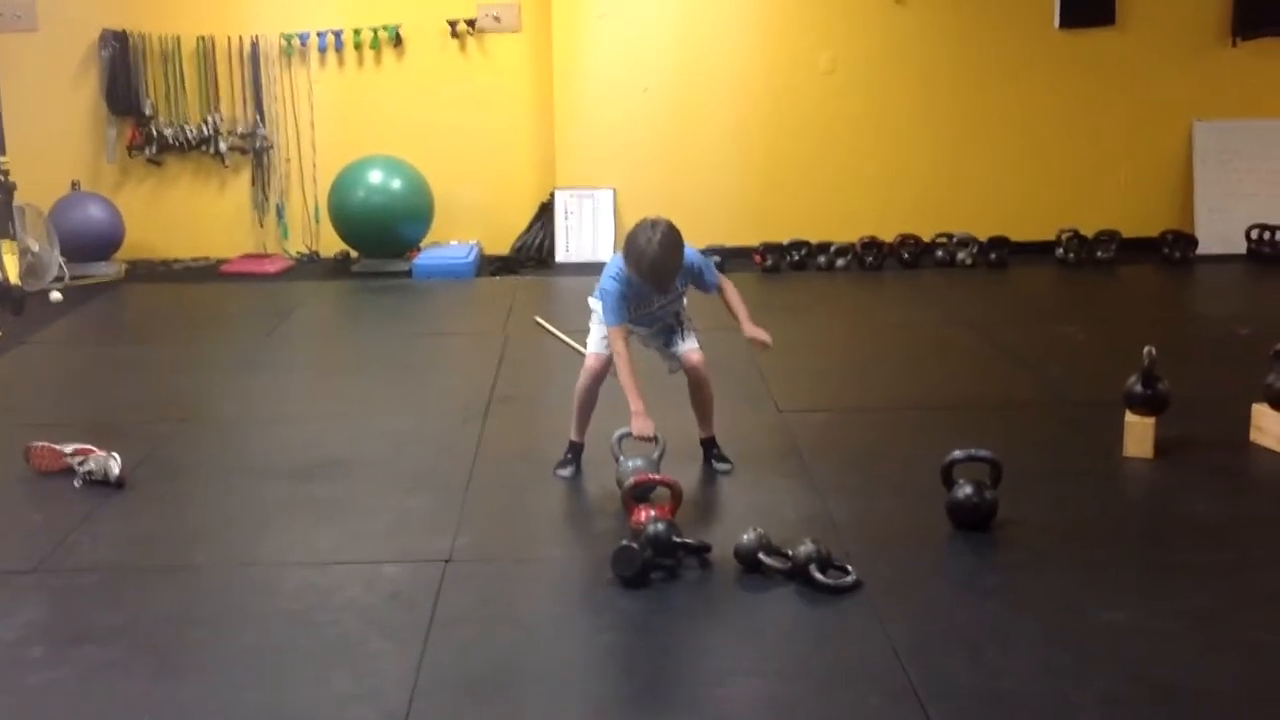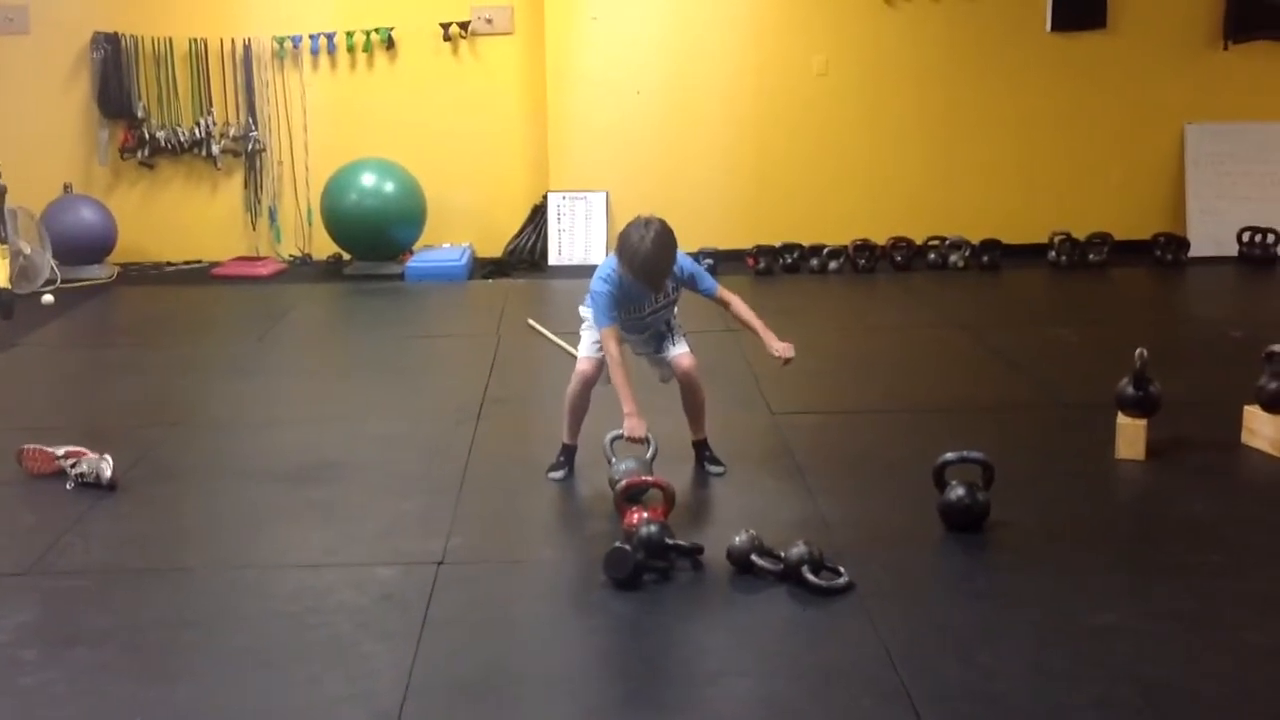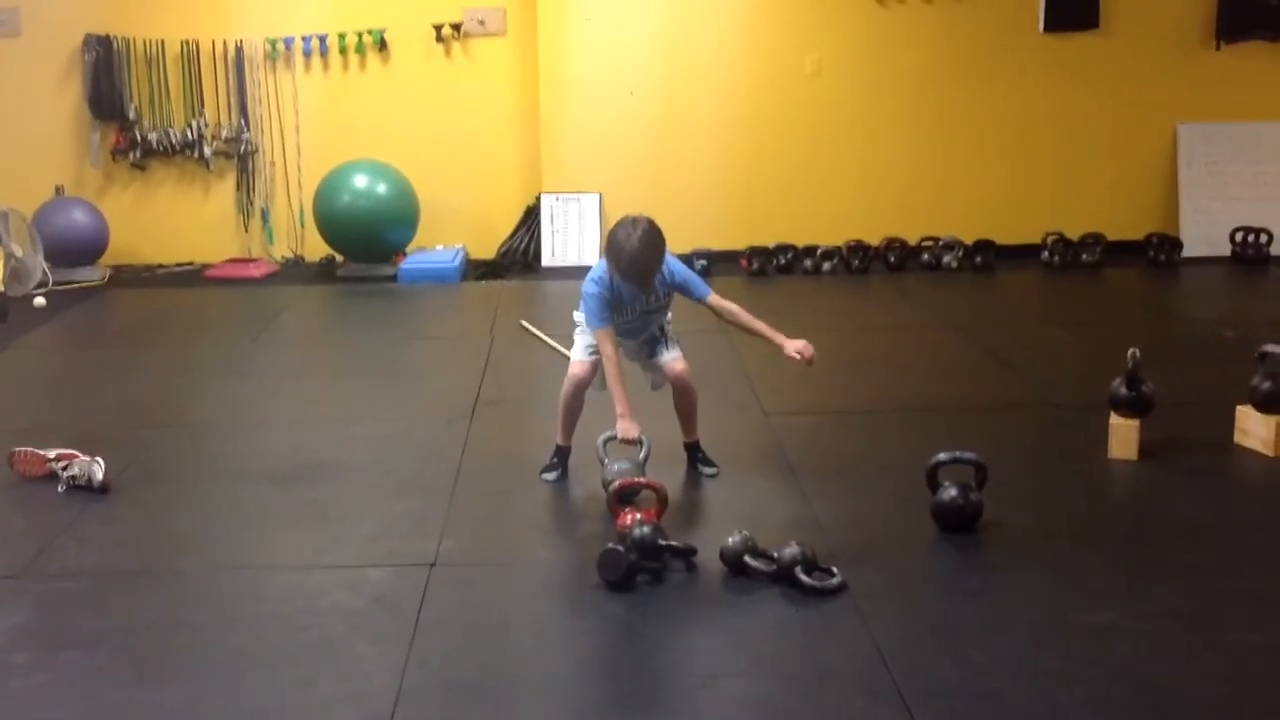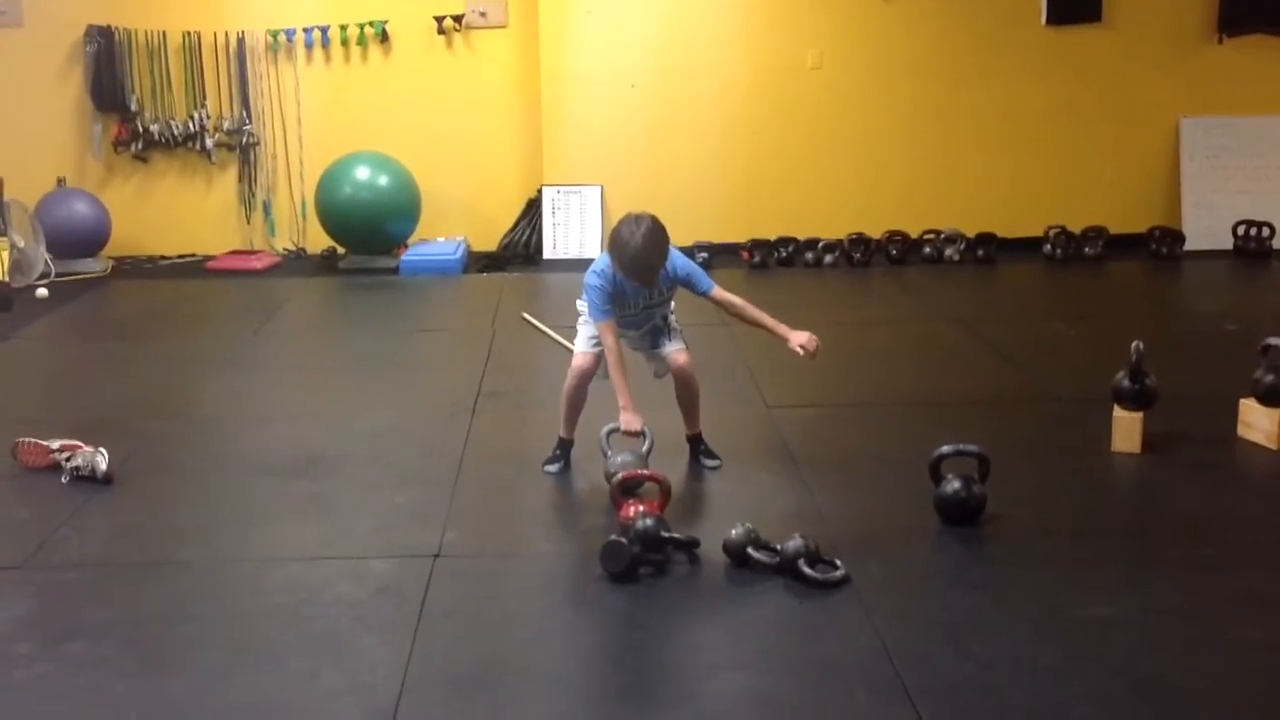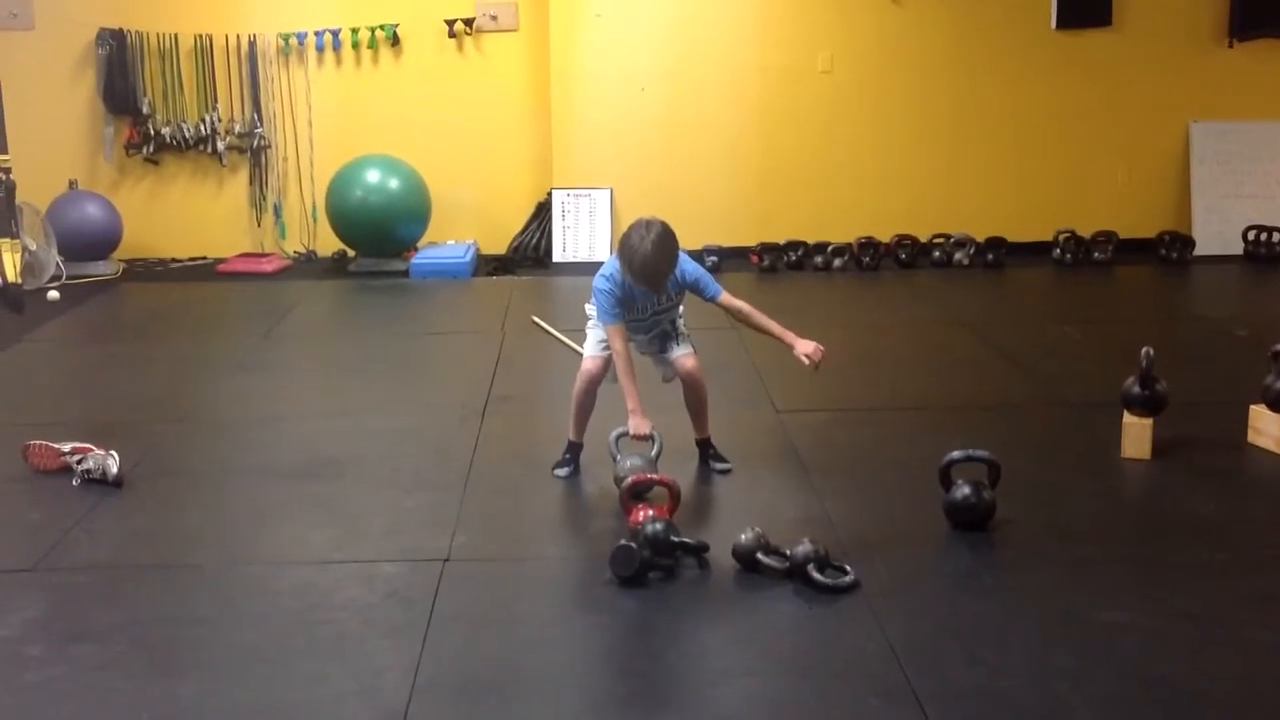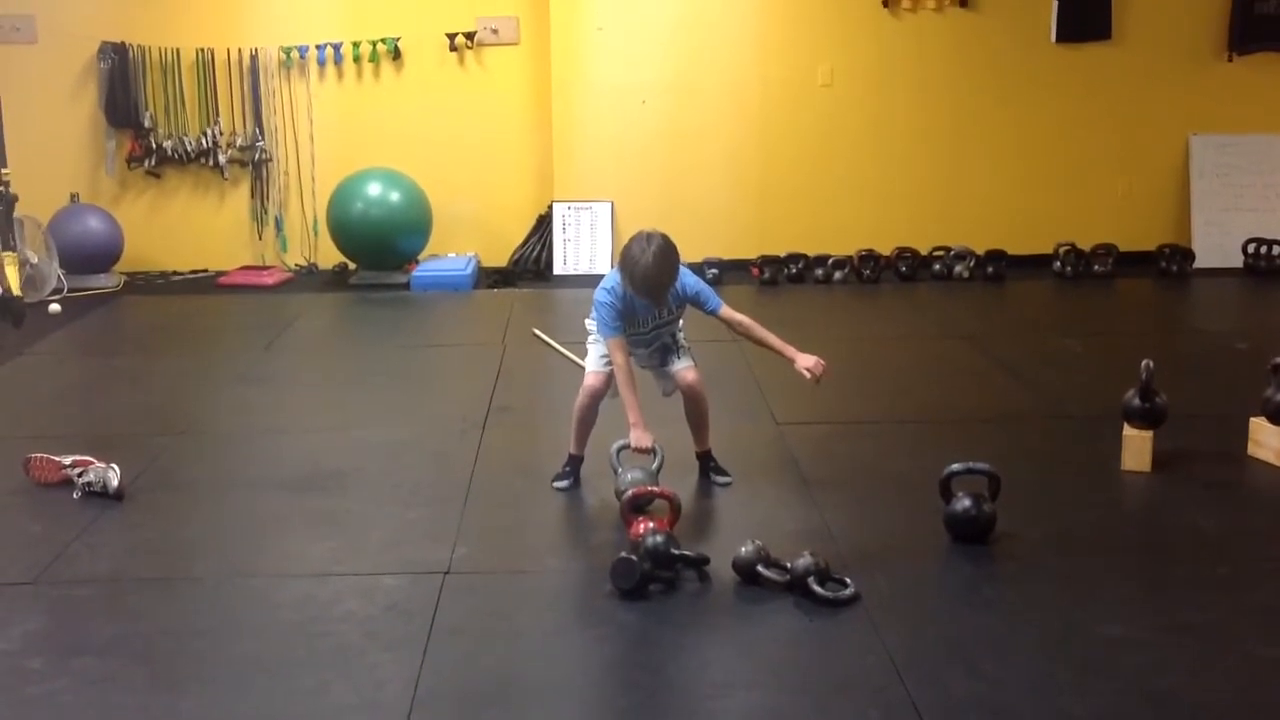
dt=0.5s
person 1, frame 1
left shoulder: (690, 260)
right shoulder: (615, 278)
left elbow: (722, 284)
right elbow: (622, 349)
left wrist: (747, 325)
right wrist: (637, 412)
left hip: (666, 318)
right hip: (613, 314)
left knee: (696, 364)
right knee: (594, 368)
left ankle: (709, 444)
right ankle: (574, 447)
person 1, frame 2
left shoulder: (680, 265)
right shoulder: (605, 280)
left elbow: (727, 299)
right elbow: (612, 349)
left wrist: (771, 339)
right wrist: (631, 413)
left hip: (657, 325)
right hip: (604, 324)
left knee: (687, 369)
right knee: (585, 372)
left ankle: (702, 447)
right ankle: (567, 450)
person 1, frame 3
left shoulder: (670, 269)
right shoulder: (597, 284)
left elbow: (722, 307)
right elbow: (608, 351)
left wrist: (783, 342)
right wrist: (624, 416)
left hip: (650, 329)
right hip: (599, 328)
left knee: (681, 374)
right knee: (578, 376)
left ankle: (694, 449)
right ankle: (561, 452)
person 1, frame 4
left shoulder: (674, 263)
right shoulder: (599, 277)
left elbow: (728, 301)
right elbow: (611, 344)
left wrist: (787, 333)
right wrist: (626, 408)
left hip: (653, 320)
right hip: (602, 319)
left knee: (682, 365)
right knee: (581, 368)
left ankle: (696, 441)
right ankle: (563, 445)
person 1, frame 5
left shoulder: (684, 268)
right shoulder: (607, 281)
left elbow: (735, 307)
right elbow: (619, 347)
left wrist: (794, 341)
right wrist: (635, 412)
left hip: (662, 324)
right hip: (611, 323)
left knee: (691, 370)
right knee: (591, 372)
left ankle: (705, 445)
right ankle: (573, 449)
person 1, frame 6
left shoulder: (684, 281)
right shoulder: (608, 294)
left elbow: (736, 320)
right elbow: (620, 361)
left wrist: (794, 355)
right wrist: (637, 426)
left hip: (662, 338)
right hip: (611, 337)
left knee: (692, 383)
right knee: (593, 387)
left ankle: (705, 459)
right ankle: (573, 462)
